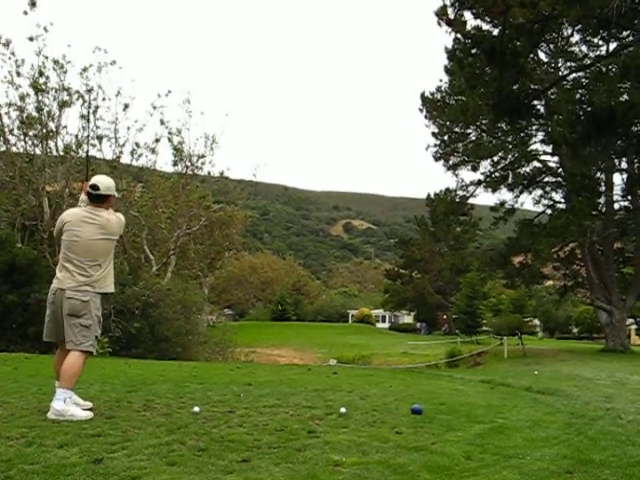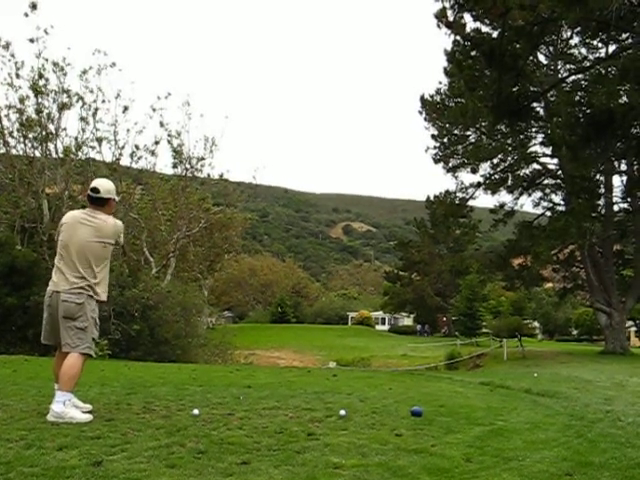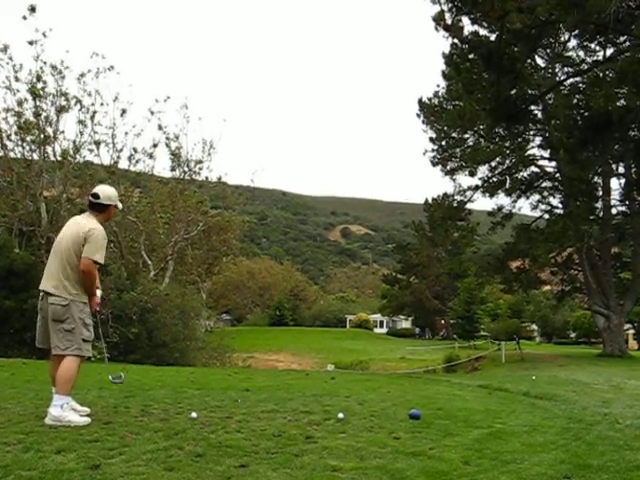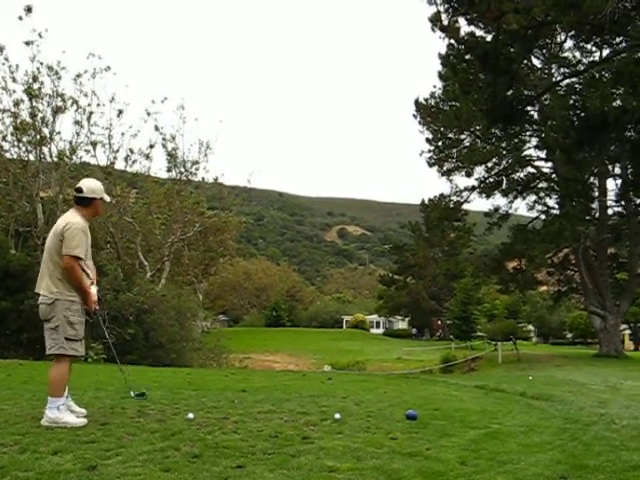
dt=0.5s
person 1, frame 1
left shoulder: (70, 215)
right shoulder: (116, 222)
left wrist: (82, 204)
right wrist: (95, 203)
left hip: (59, 289)
right hip: (84, 294)
left knee: (65, 345)
right knee: (80, 348)
left ankle: (64, 395)
right ankle: (60, 404)
person 1, frame 2
left shoulder: (69, 217)
right shoulder: (114, 226)
left hip: (56, 291)
right hip: (80, 297)
left knee: (63, 348)
right knee: (78, 350)
left ankle: (63, 397)
right ankle: (60, 406)
person 1, frame 3
left shoulder: (77, 221)
right shoulder: (97, 231)
right elbow: (85, 267)
left wrist: (96, 290)
right wrist: (92, 293)
left hip: (51, 294)
right hip: (69, 298)
left knee: (59, 352)
right knee: (74, 353)
left ankle: (62, 401)
right ankle: (58, 410)
person 1, frame 4
left shoulder: (74, 221)
right shoulder: (75, 225)
left elbow: (86, 260)
right elbow: (69, 264)
left wrist: (92, 287)
right wrist: (87, 293)
left hip: (62, 296)
right hip: (63, 298)
left knee: (64, 353)
right knee: (64, 354)
left ankle: (62, 402)
right ankle: (54, 412)
